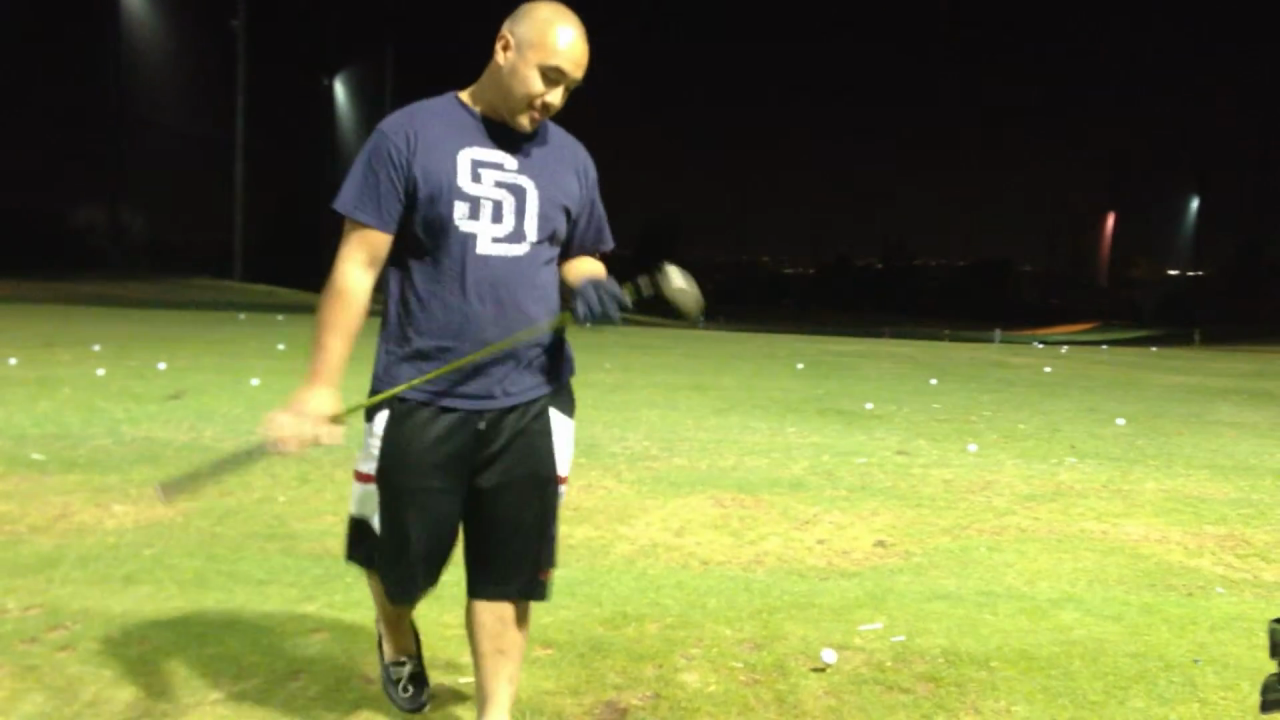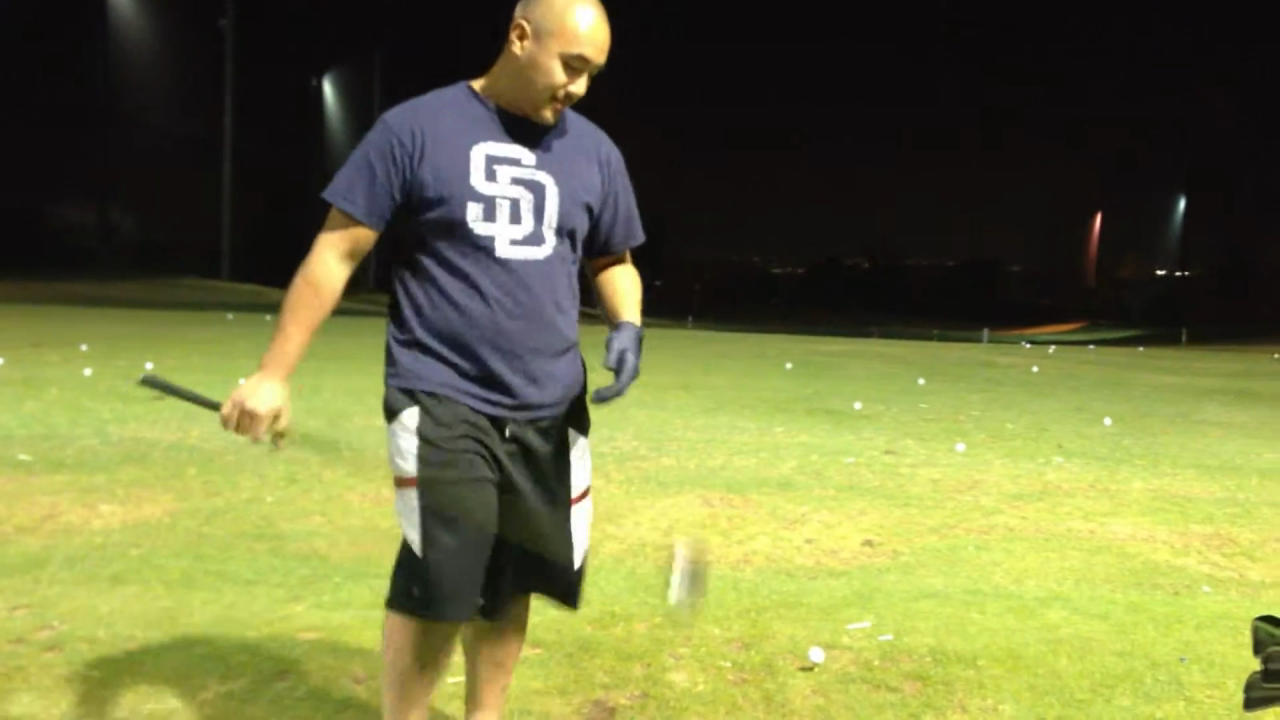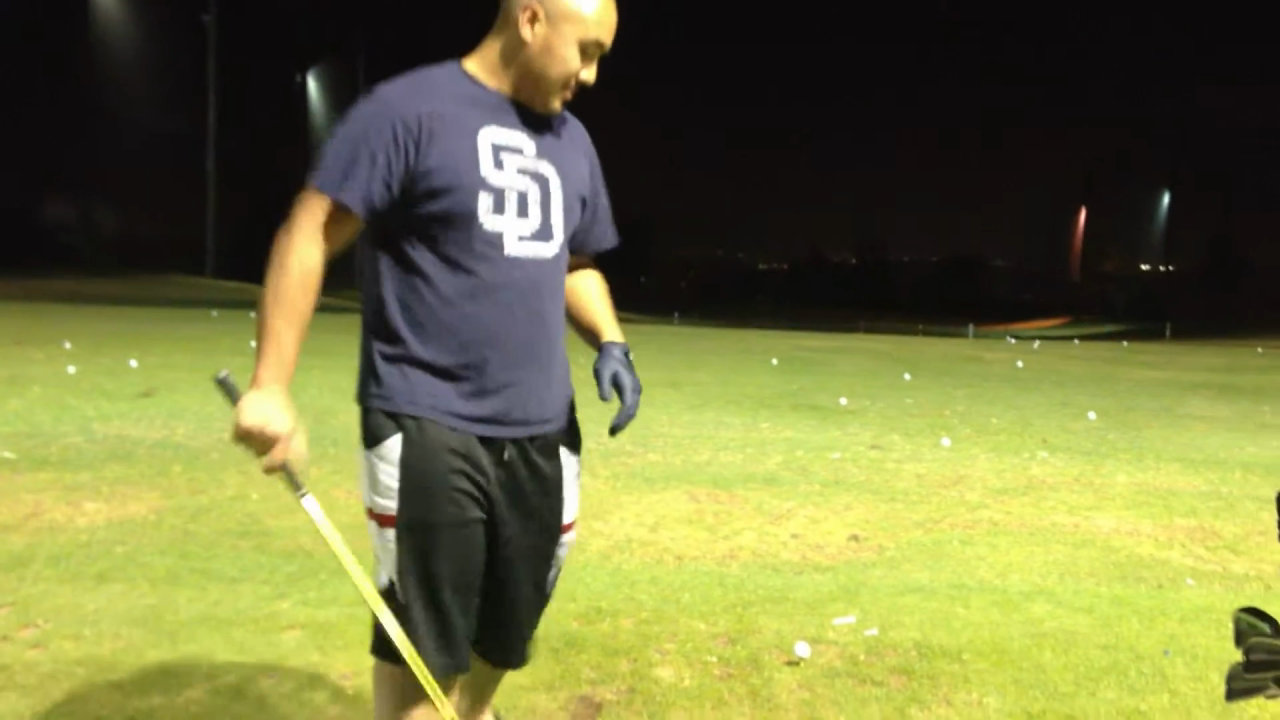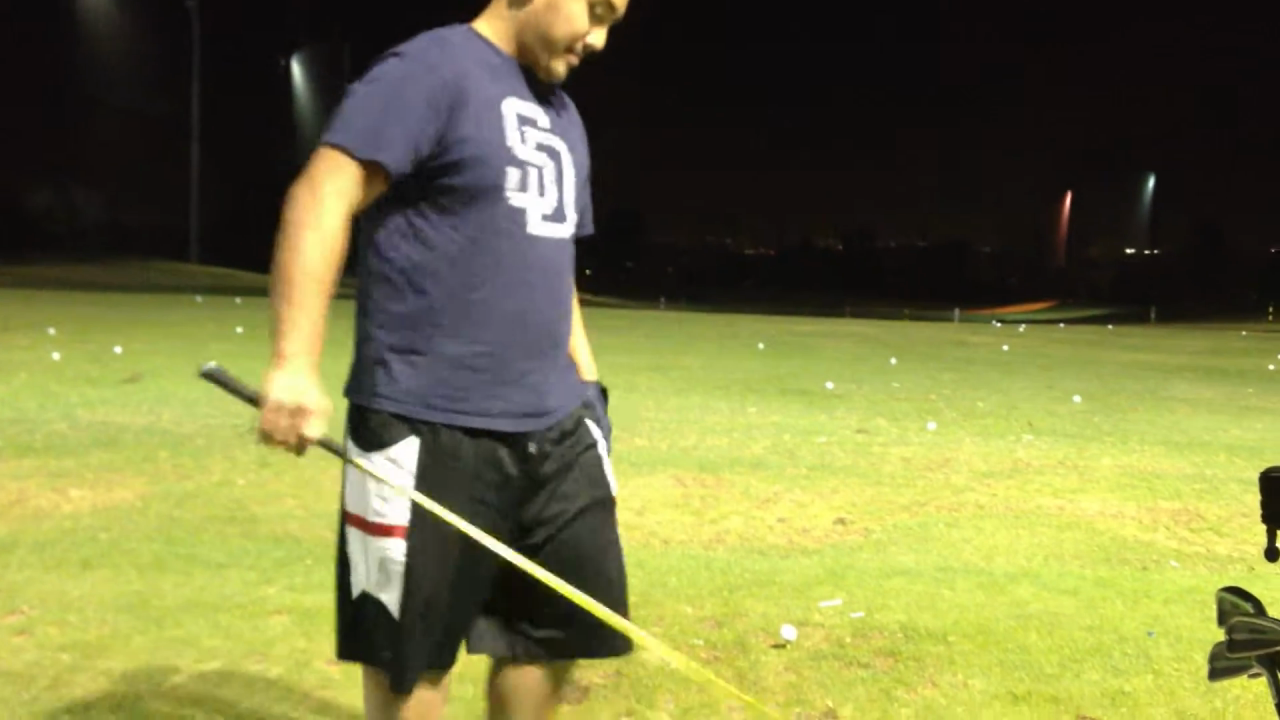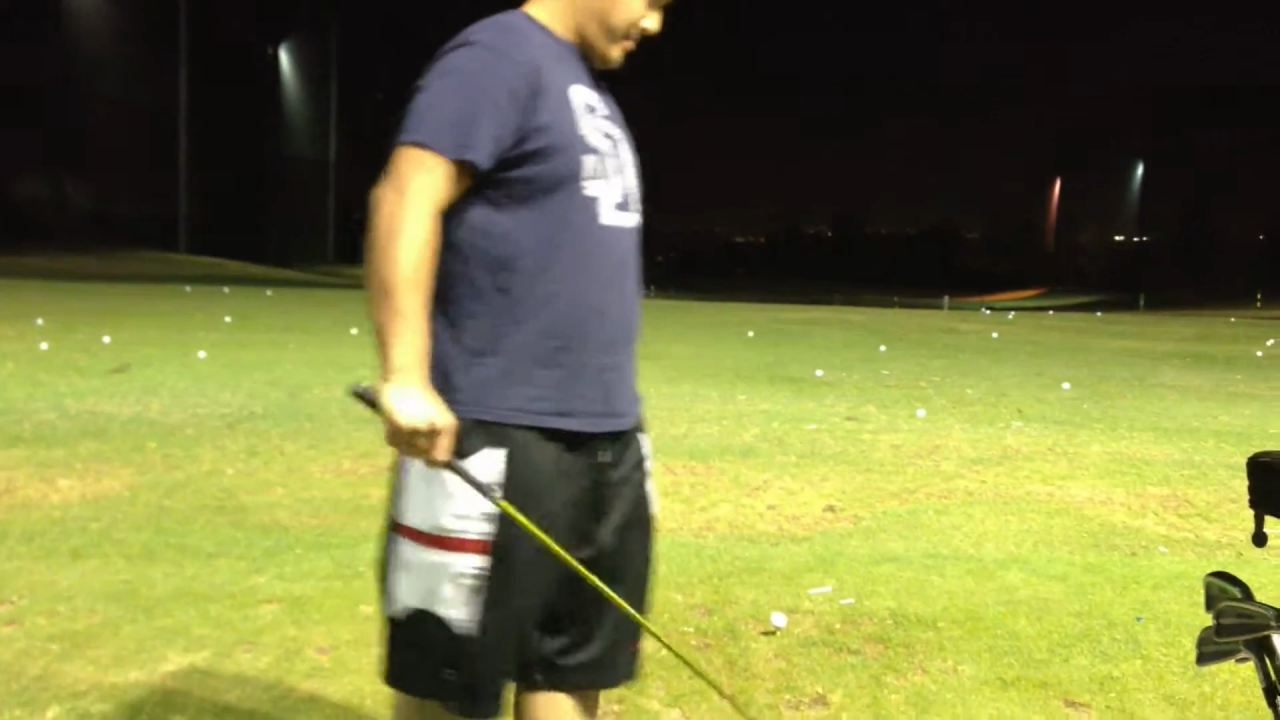
dt=0.3s
person 1, frame 1
left shoulder: (571, 159)
right shoulder: (408, 136)
left elbow: (580, 261)
right elbow: (357, 263)
left wrist: (588, 284)
right wrist: (321, 384)
left hip: (530, 403)
right hip: (417, 398)
left knee: (507, 565)
right knee: (401, 556)
right ankle: (398, 645)
person 1, frame 2
left shoulder: (594, 153)
right shoulder: (417, 129)
left elbow: (612, 261)
right elbow: (335, 254)
left wrist: (627, 329)
right wrist: (274, 373)
left hip: (548, 411)
right hip: (441, 400)
left knee: (508, 586)
right knee: (435, 585)
person 1, frame 3
left shoulder: (571, 143)
right shoulder: (412, 110)
right elbow: (307, 237)
left wrist: (611, 343)
right wrist: (271, 386)
left hip: (540, 429)
right hip: (427, 423)
left knee: (502, 622)
right knee: (423, 636)
person 1, frame 4
left shoulder: (562, 114)
right shoulder: (432, 71)
right elbow: (322, 199)
left wrist: (587, 379)
right wrist: (294, 364)
left hip: (552, 425)
right hip: (427, 427)
left knee: (563, 622)
right knee: (408, 645)
person 1, frame 5
left shoulder: (593, 95)
right shoulder: (501, 59)
right elbow: (405, 200)
right wrist: (406, 377)
left hip: (607, 431)
right hip: (498, 432)
